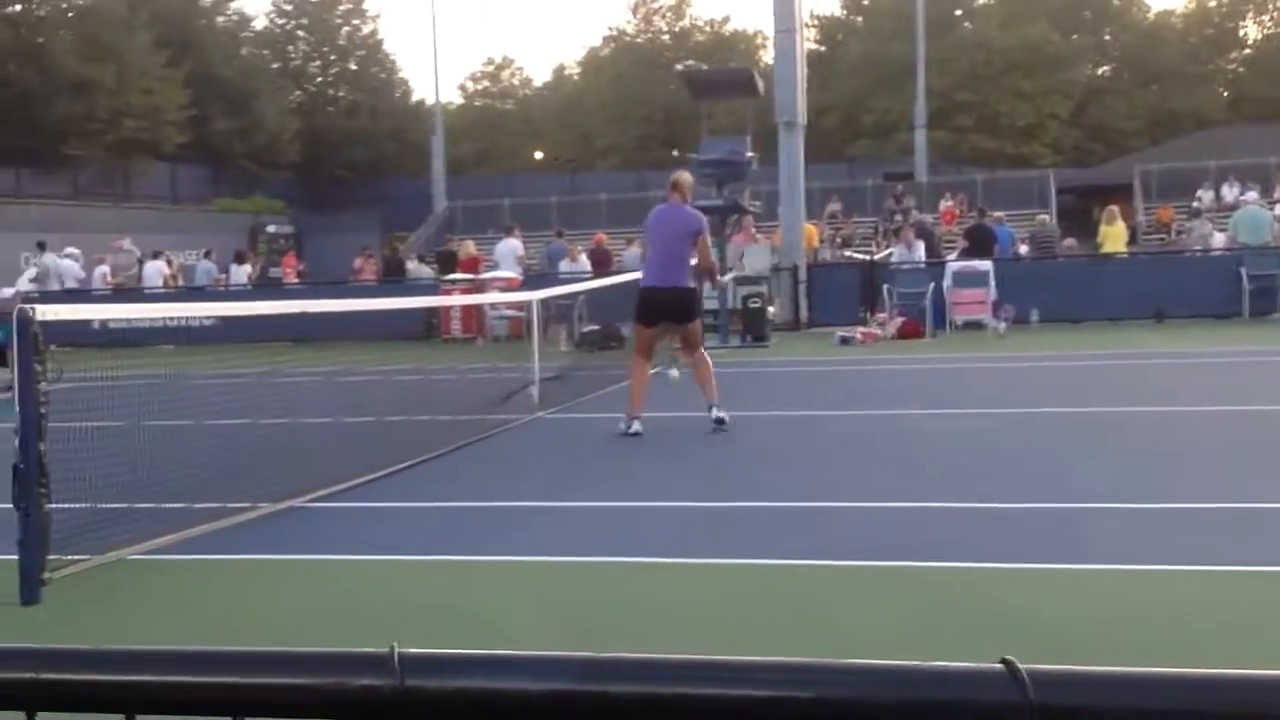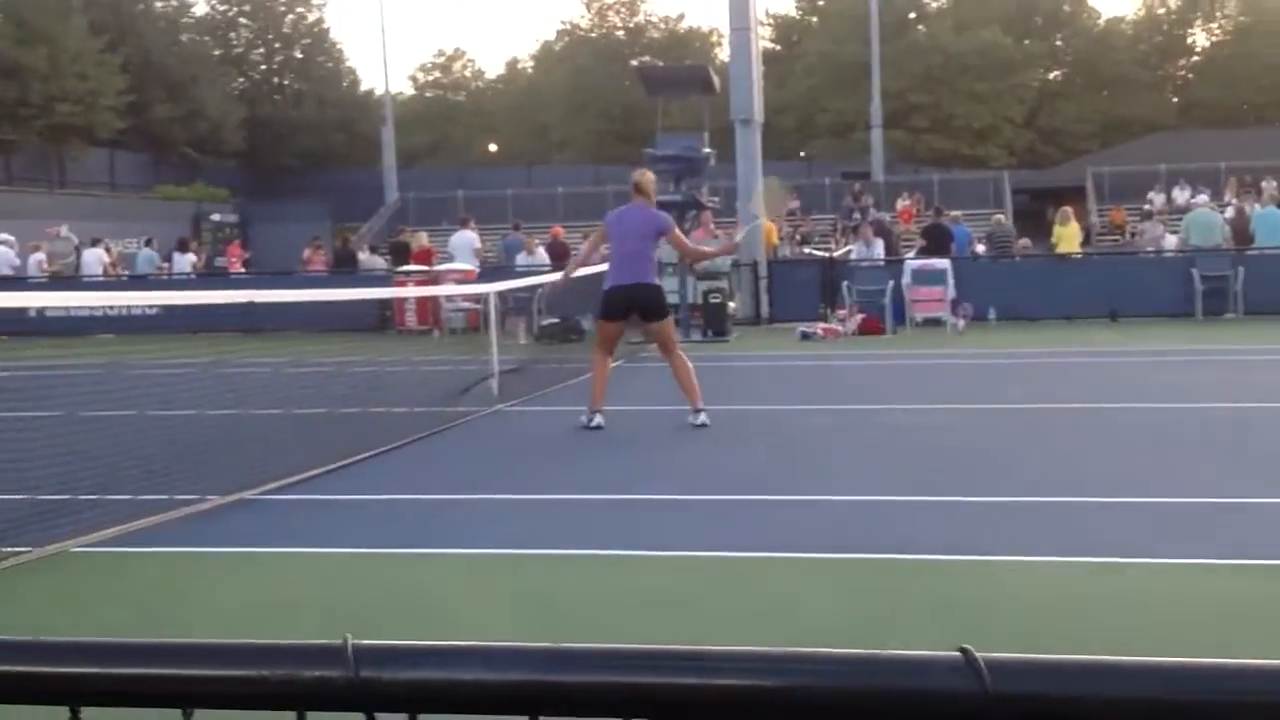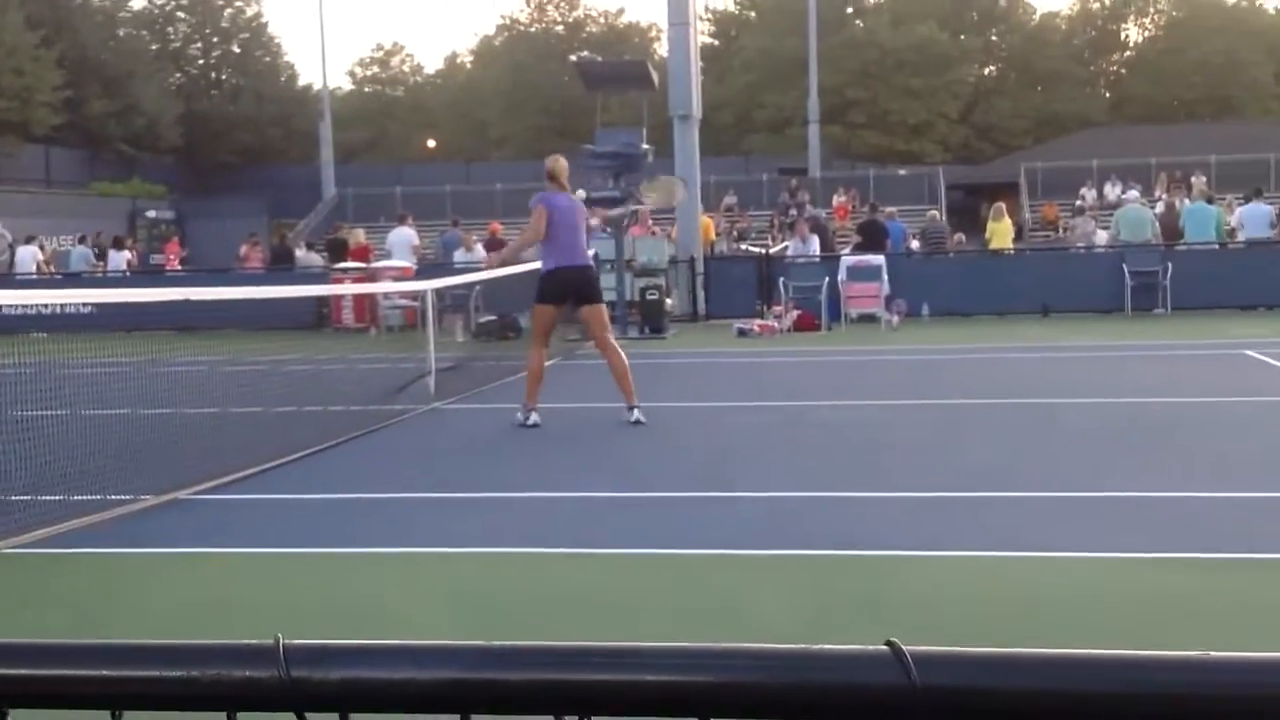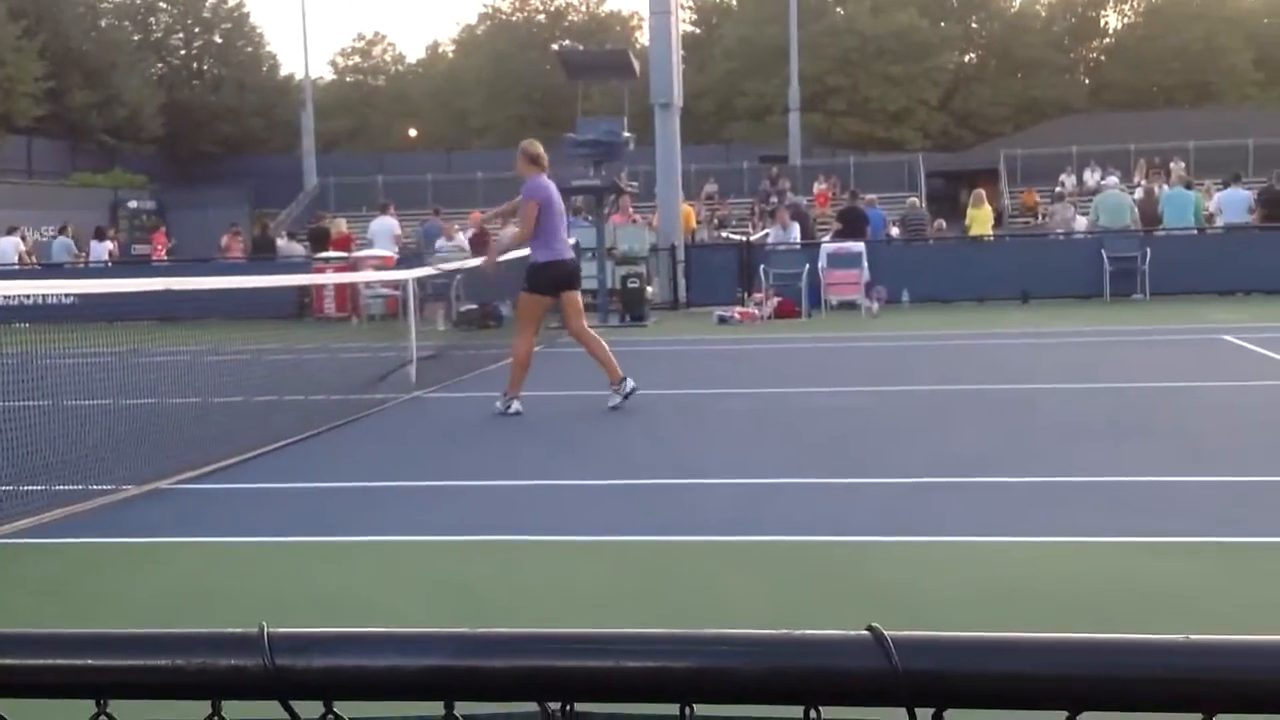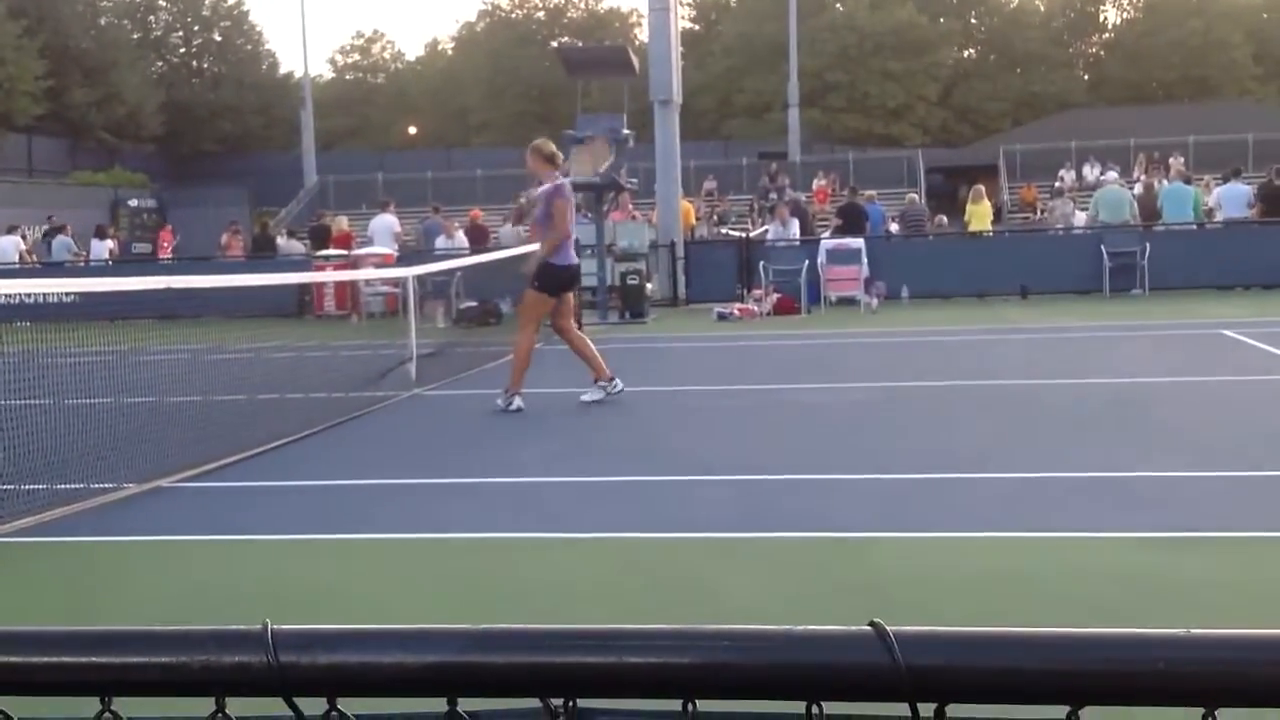
dt=0.2s
person 1, frame 1
left shoulder: (653, 215)
right shoulder: (696, 219)
right elbow: (707, 264)
right wrist: (714, 278)
left hip: (651, 292)
right hip: (683, 293)
left knee: (641, 357)
right knee: (695, 352)
left ankle: (633, 419)
right ankle: (714, 407)
person 1, frame 2
left shoulder: (613, 216)
right shoulder: (661, 220)
left elbow: (589, 250)
right elbow: (690, 253)
left wrist: (566, 273)
right wrist: (720, 251)
left hip: (615, 292)
right hip: (648, 291)
left knee: (602, 353)
right knee: (673, 353)
left ankle: (594, 412)
right ankle: (698, 410)
person 1, frame 3
left shoulder: (542, 200)
right shoulder: (577, 203)
left elbow: (535, 235)
left wrist: (501, 256)
left hip: (556, 276)
right hip: (584, 273)
left knee: (538, 346)
right knee: (607, 343)
left ankle: (530, 410)
right ankle: (633, 407)
person 1, frame 4
left shoulder: (532, 187)
right shoulder: (545, 184)
left elbow: (525, 233)
right elbow: (515, 206)
left wrist: (497, 250)
right wrist: (486, 218)
left hip: (546, 266)
right hip: (567, 263)
left knee: (525, 334)
right knee: (579, 329)
left ankle: (512, 398)
right ankle: (620, 381)
person 1, frame 5
left shoulder: (559, 187)
right shoulder: (546, 187)
left elbow: (562, 232)
right elbow: (529, 222)
left wrist: (538, 259)
left hip: (555, 267)
right hip: (565, 267)
left knee: (526, 330)
right knee: (565, 328)
left ankle: (513, 394)
right ankle: (606, 379)
